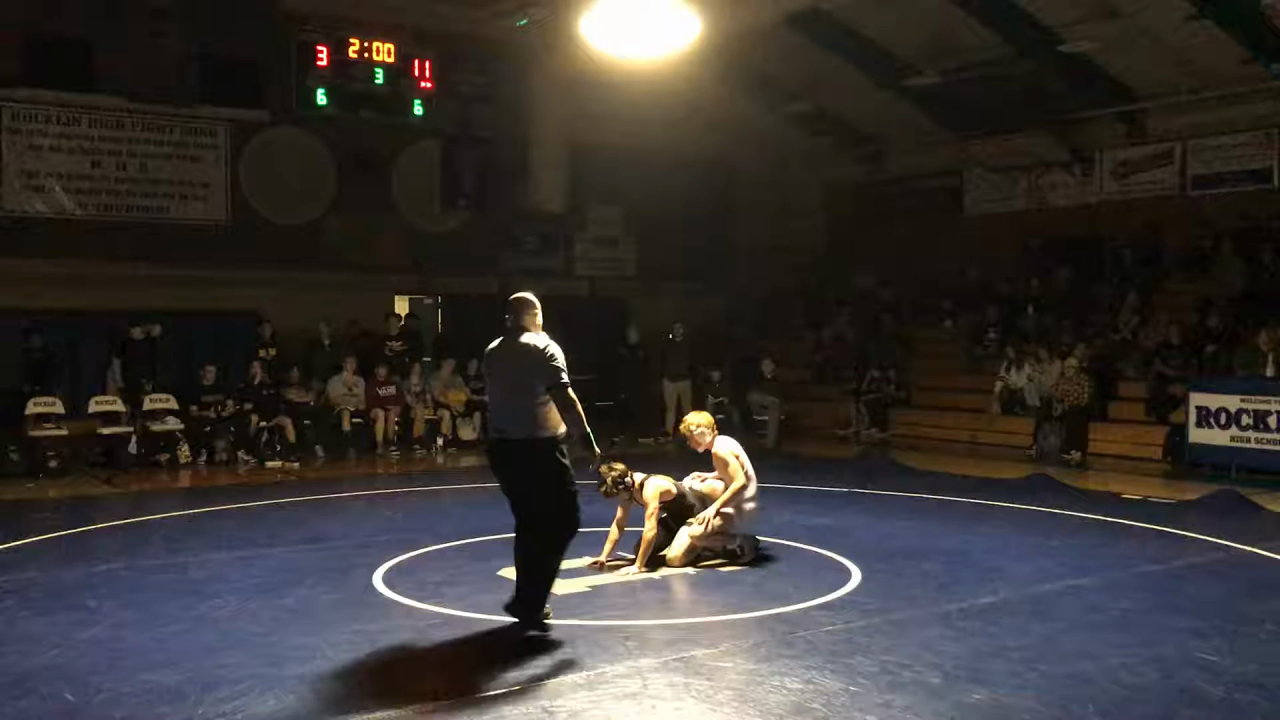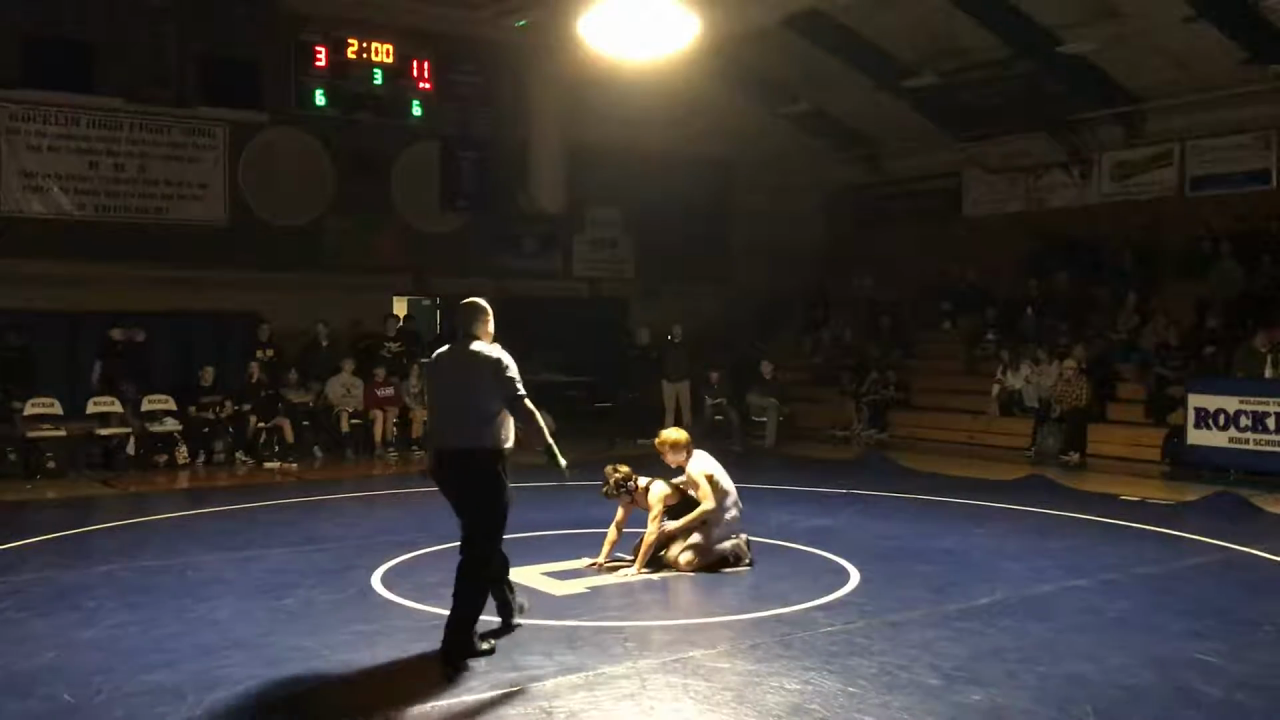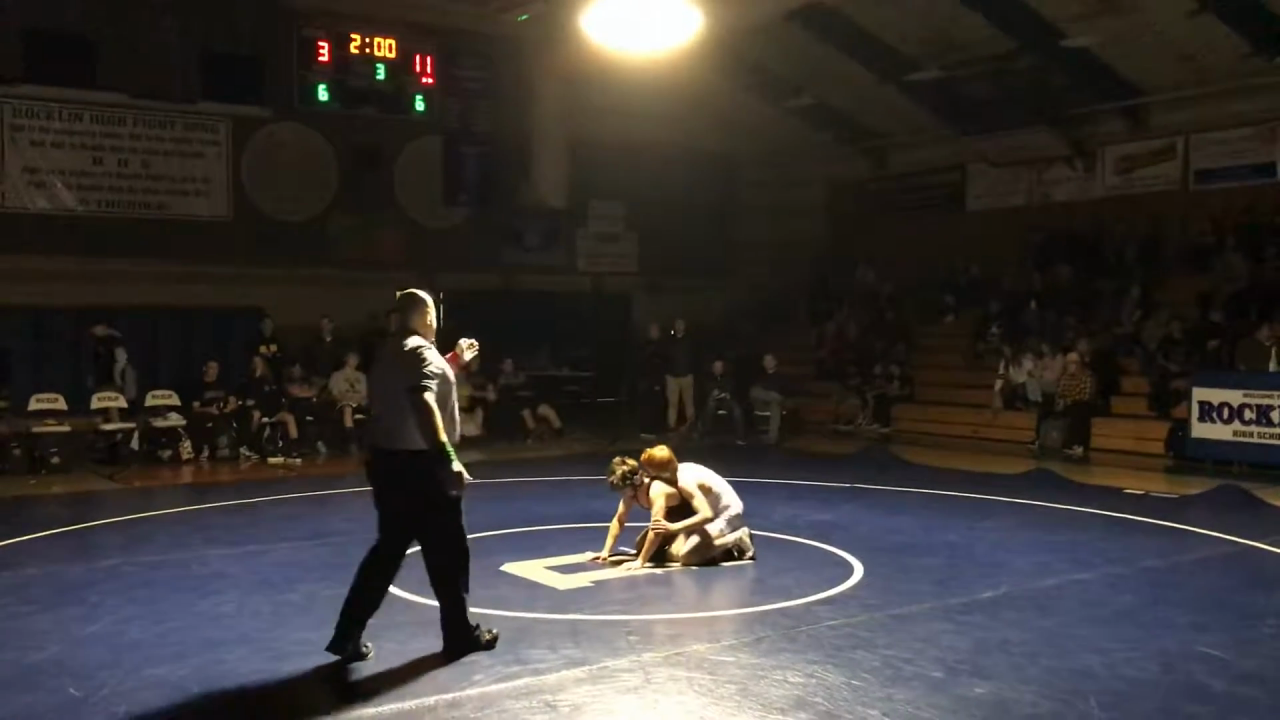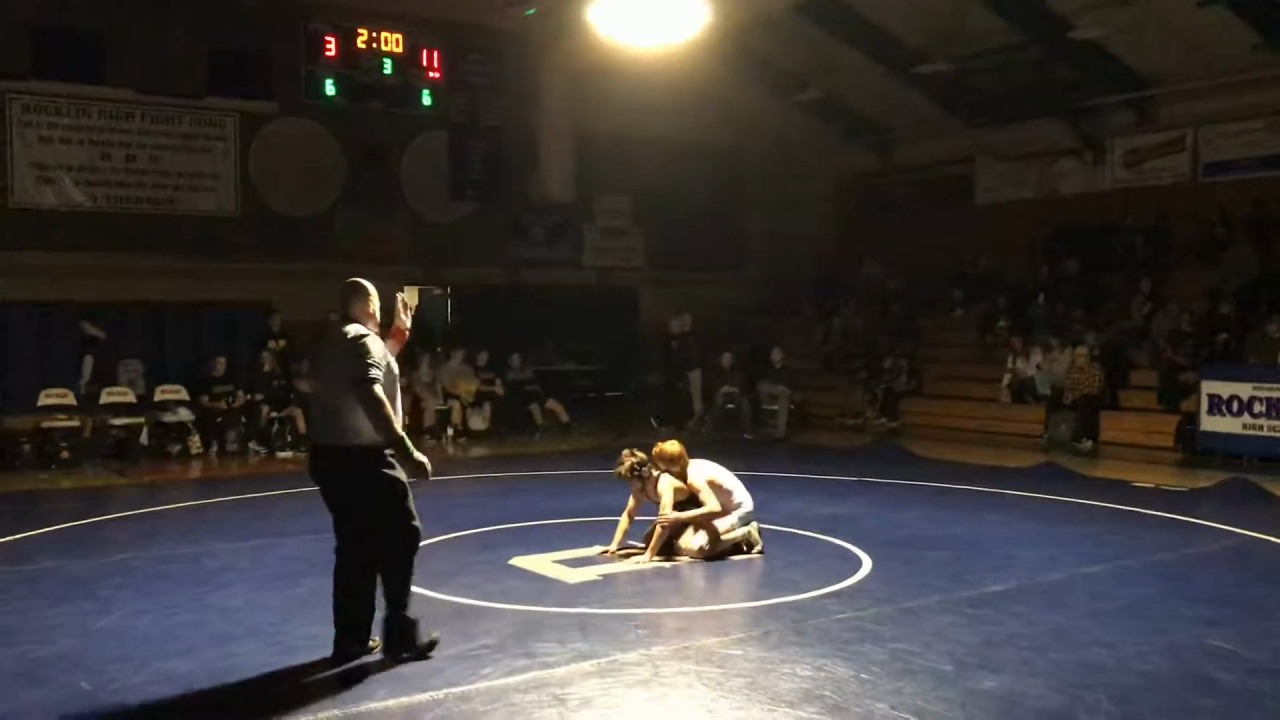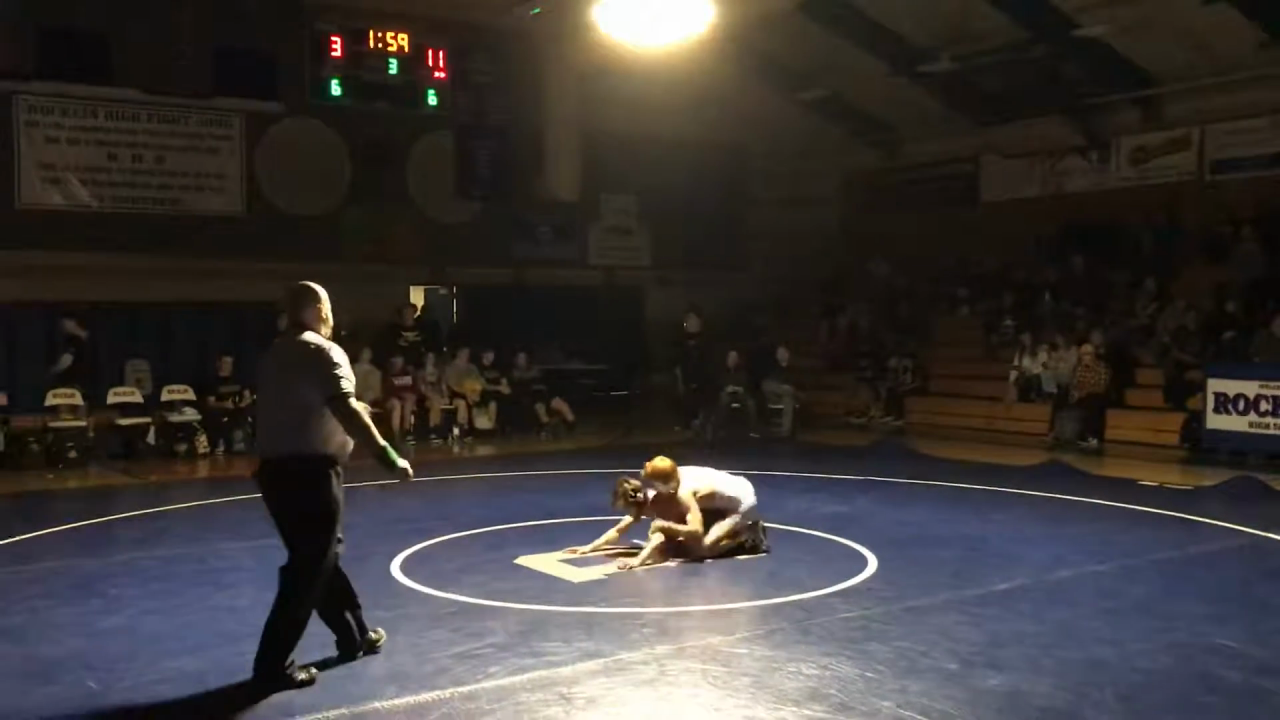
dt=0.4s
person 1, frame 1
left shoulder: (492, 352)
right shoulder: (544, 349)
right elbow: (564, 397)
right wrist: (589, 440)
left hip: (502, 447)
right hip: (538, 448)
left knee: (529, 525)
right knee: (563, 521)
left ankle: (532, 604)
right ankle: (529, 600)
person 1, frame 2
left shoulder: (437, 361)
right shoulder: (495, 359)
left elbow: (432, 404)
right elbow: (522, 409)
right wrist: (553, 452)
left hip: (445, 460)
right hip: (481, 461)
left knee: (480, 539)
right knee: (481, 545)
left ankle: (507, 605)
right ankle: (459, 641)
person 1, frame 3
left shoulder: (391, 352)
right shoulder: (421, 351)
right elbow: (424, 404)
left wrist: (452, 361)
right wrist: (449, 458)
left hip: (386, 459)
right hip: (419, 463)
left knee: (389, 547)
right knee: (448, 548)
left ankle: (347, 636)
right ankle: (461, 634)
person 1, frame 4
left shoulder: (334, 343)
right shoulder: (361, 340)
right elbow: (371, 397)
left wrist: (401, 330)
right wrist: (408, 450)
left hip: (330, 456)
right hip: (363, 458)
left knee: (354, 548)
right knee: (401, 537)
left ankle: (351, 638)
right ankle: (401, 634)
person 1, frame 5
left shoulder: (275, 354)
right shoulder: (323, 352)
right elbow: (345, 409)
left wrist: (334, 436)
right wrist: (388, 456)
left hip: (276, 468)
right hip: (309, 470)
left knee: (320, 556)
right knee: (309, 567)
left ankle: (355, 636)
right ankle: (272, 663)
person 2, frame 1
left shoulder: (719, 450)
right shoulder: (724, 442)
left elbow: (741, 483)
left wrist: (713, 508)
right wrist: (709, 476)
left hip: (741, 509)
right hip: (734, 504)
left knee: (696, 535)
left ankle: (739, 544)
person 2, frame 2
left shoulder: (694, 470)
right shoulder: (696, 455)
left elbow: (709, 506)
left wrist: (678, 524)
left hip: (725, 518)
right hip: (717, 514)
left knee: (683, 562)
left ankle: (731, 547)
person 2, frame 3
left shoulder: (685, 481)
right shoulder: (672, 473)
left elbow: (706, 515)
left wrist: (673, 528)
left hip: (727, 513)
right hip: (714, 509)
left knee: (685, 555)
left ankle: (736, 539)
person 2, frame 4
left shoulder: (694, 477)
left elbow: (714, 509)
left hip: (739, 509)
right hip: (724, 506)
left knee: (694, 548)
left ankle: (745, 533)
person 2, frame 5
left shoulder: (681, 493)
left elbow: (696, 531)
left wrist: (662, 529)
right wrist: (589, 547)
left hip: (741, 501)
right hip: (723, 499)
left knee: (700, 548)
left ankle: (748, 533)
